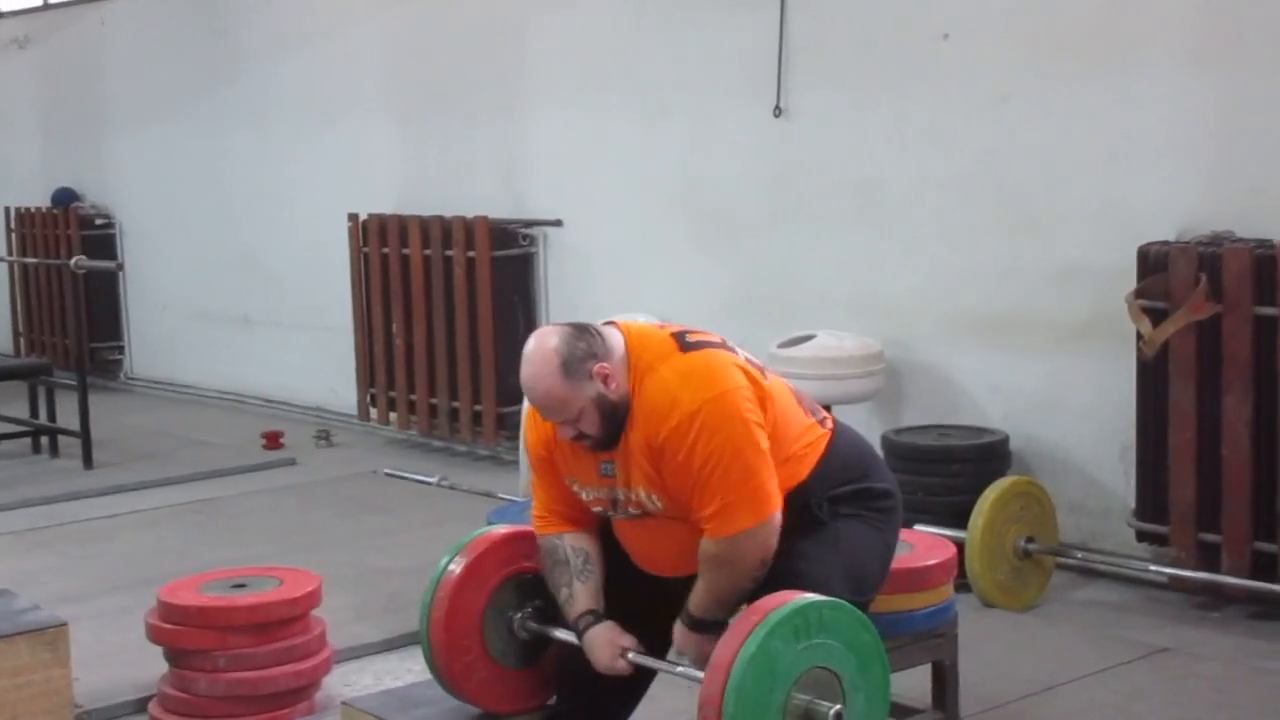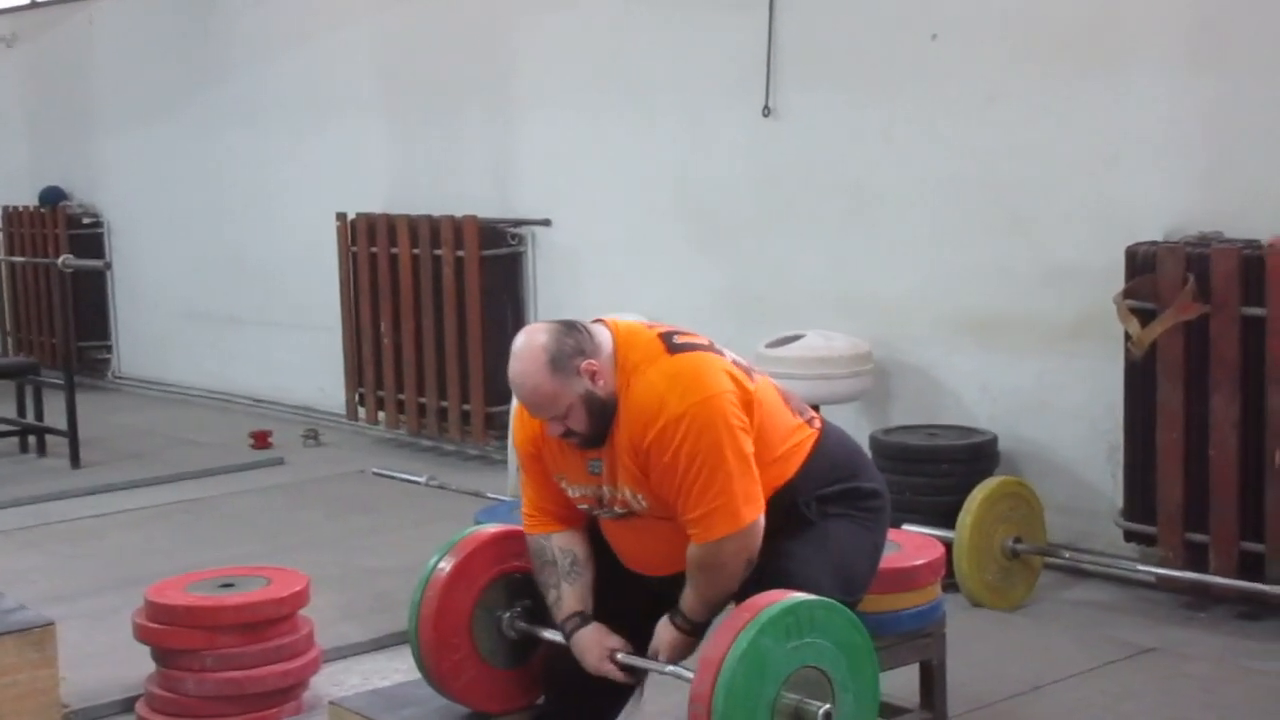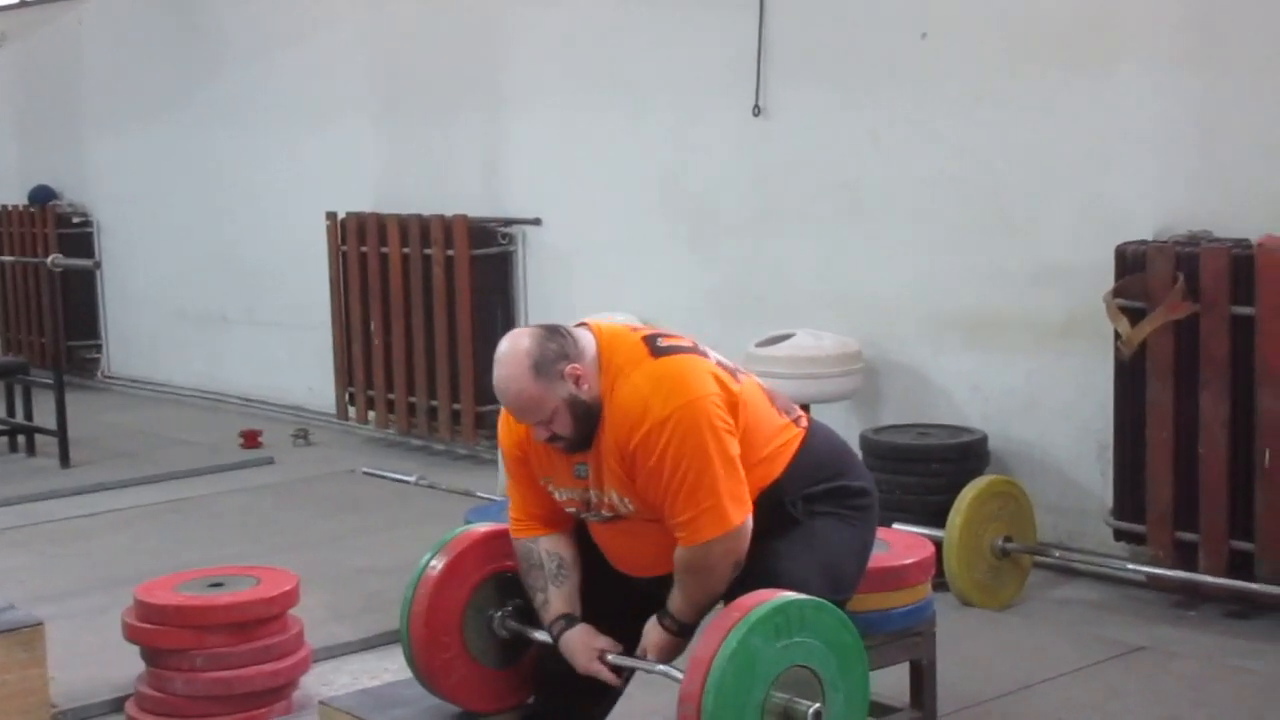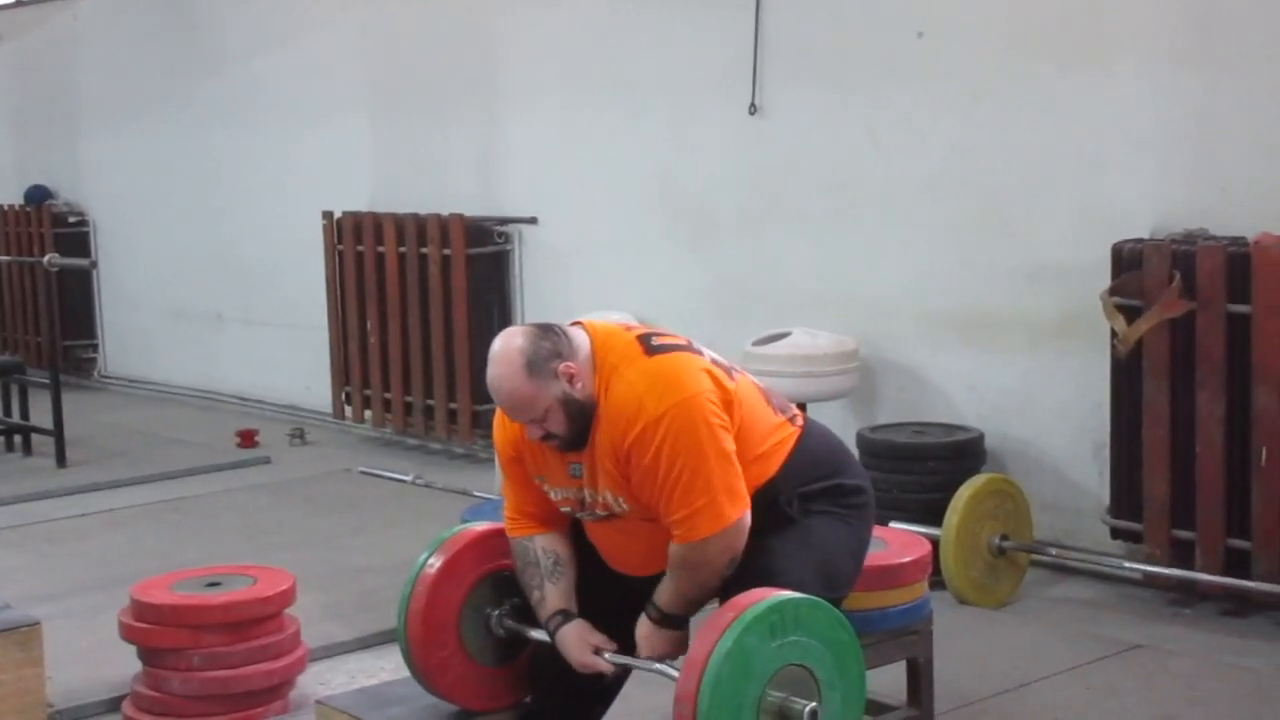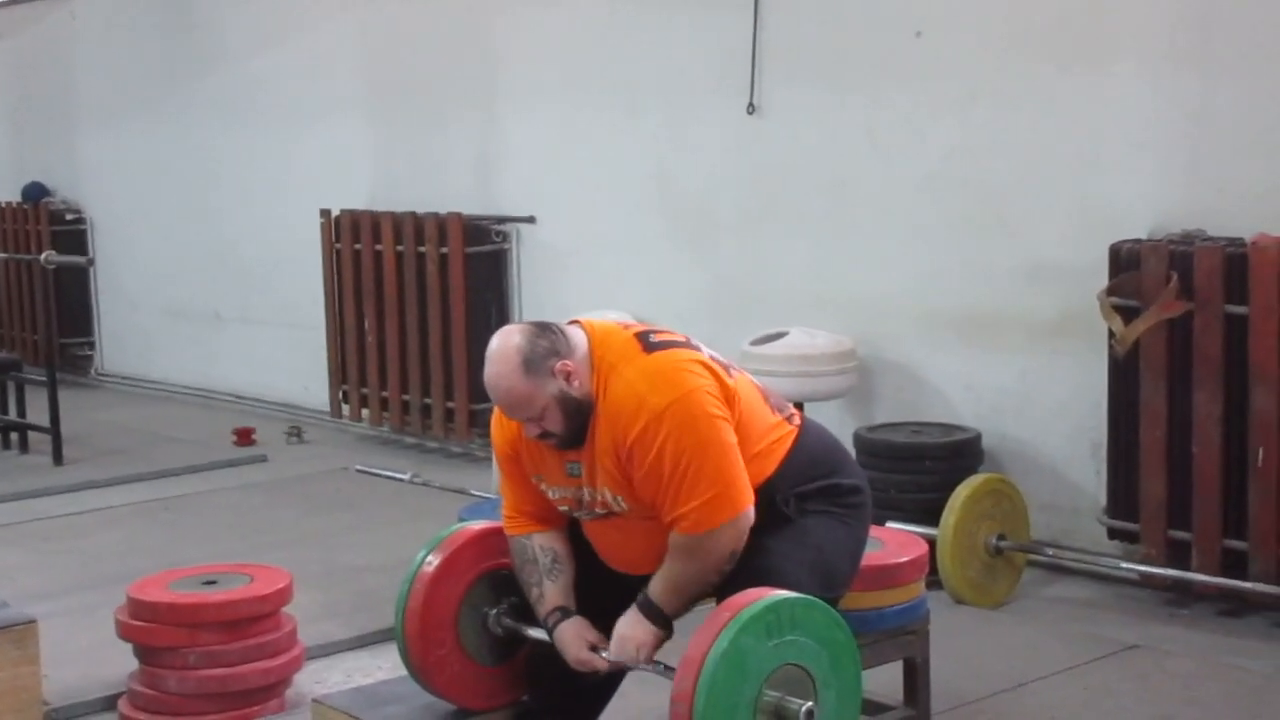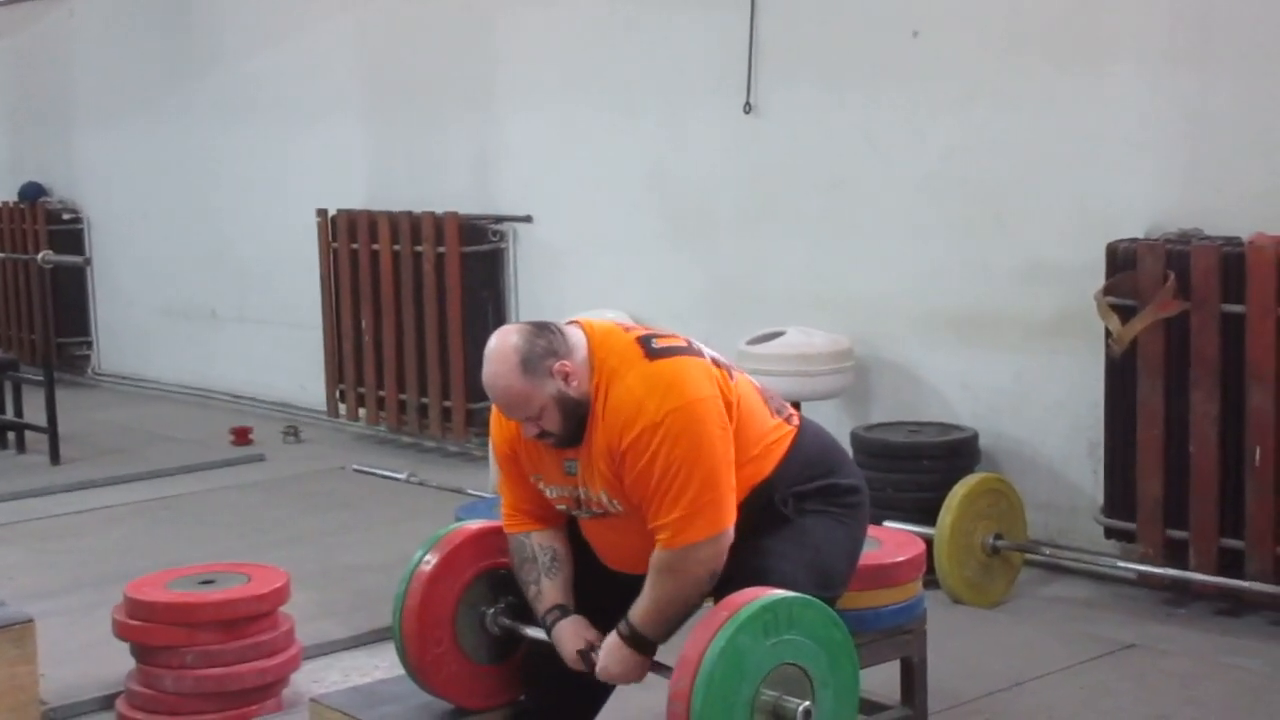
dt=0.2s
person 1, frame 1
left shoulder: (695, 390)
right shoulder: (557, 405)
left elbow: (746, 535)
right elbow: (562, 522)
left wrist: (700, 620)
right wrist: (589, 622)
person 1, frame 2
left shoulder: (681, 390)
right shoulder: (545, 403)
left elbow: (731, 538)
right elbow: (552, 522)
left wrist: (686, 621)
right wrist: (577, 623)
person 1, frame 3
left shoulder: (666, 393)
right shoulder: (529, 406)
left elbow: (720, 540)
right elbow: (540, 525)
left wrist: (675, 623)
right wrist: (565, 625)
person 1, frame 4
left shoulder: (660, 391)
right shoulder: (525, 404)
left elbow: (717, 535)
right elbow: (534, 523)
left wrist: (664, 618)
right wrist: (561, 621)
person 1, frame 5
left shoulder: (661, 388)
right shoulder: (522, 403)
left elbow: (715, 533)
right elbow: (533, 521)
left wrist: (650, 613)
right wrist: (559, 617)
right knee: (565, 639)
person 1, frame 6
left shoulder: (658, 392)
right shoulder: (520, 403)
left elbow: (697, 548)
right elbow: (532, 519)
left wrist: (634, 639)
right wrist: (557, 616)
right knee: (566, 636)
